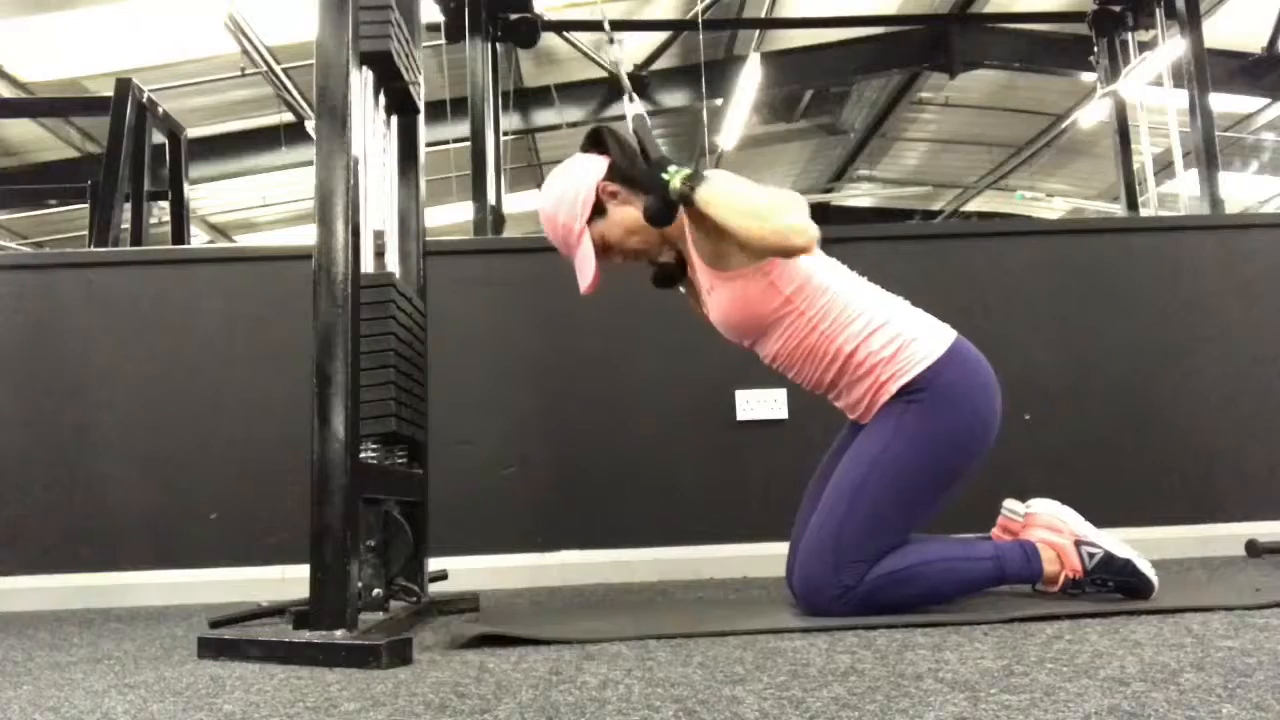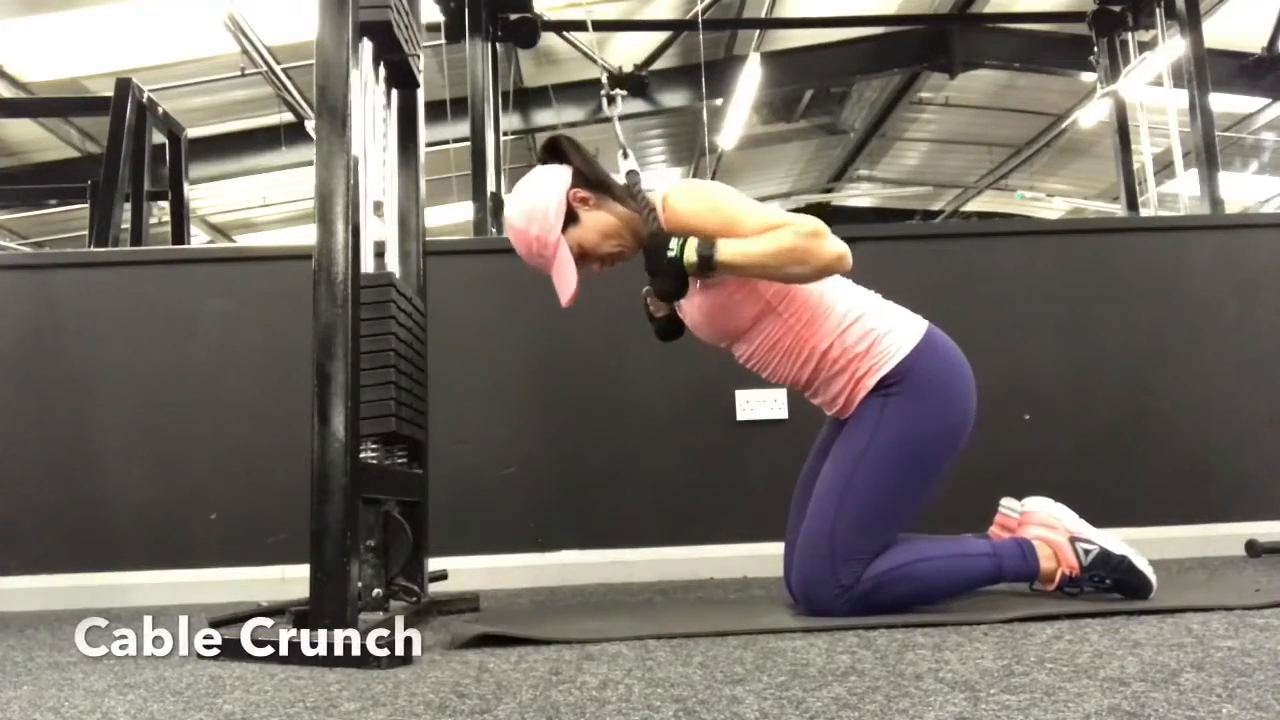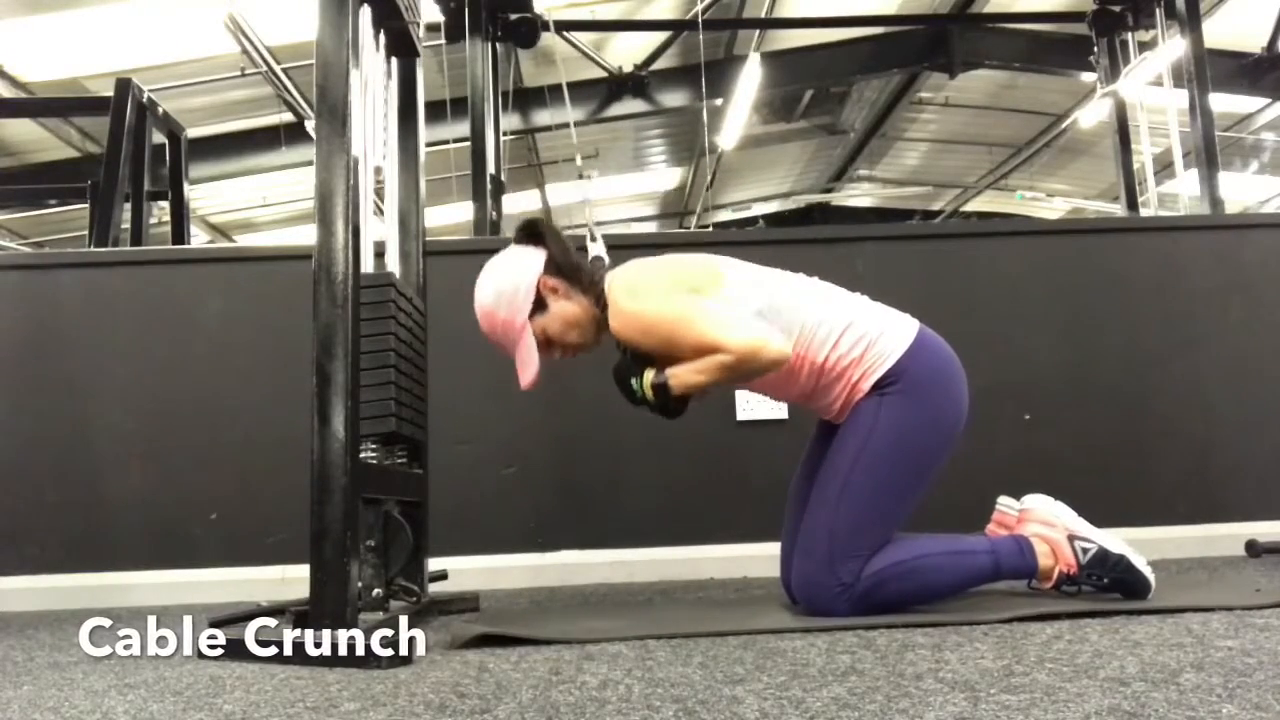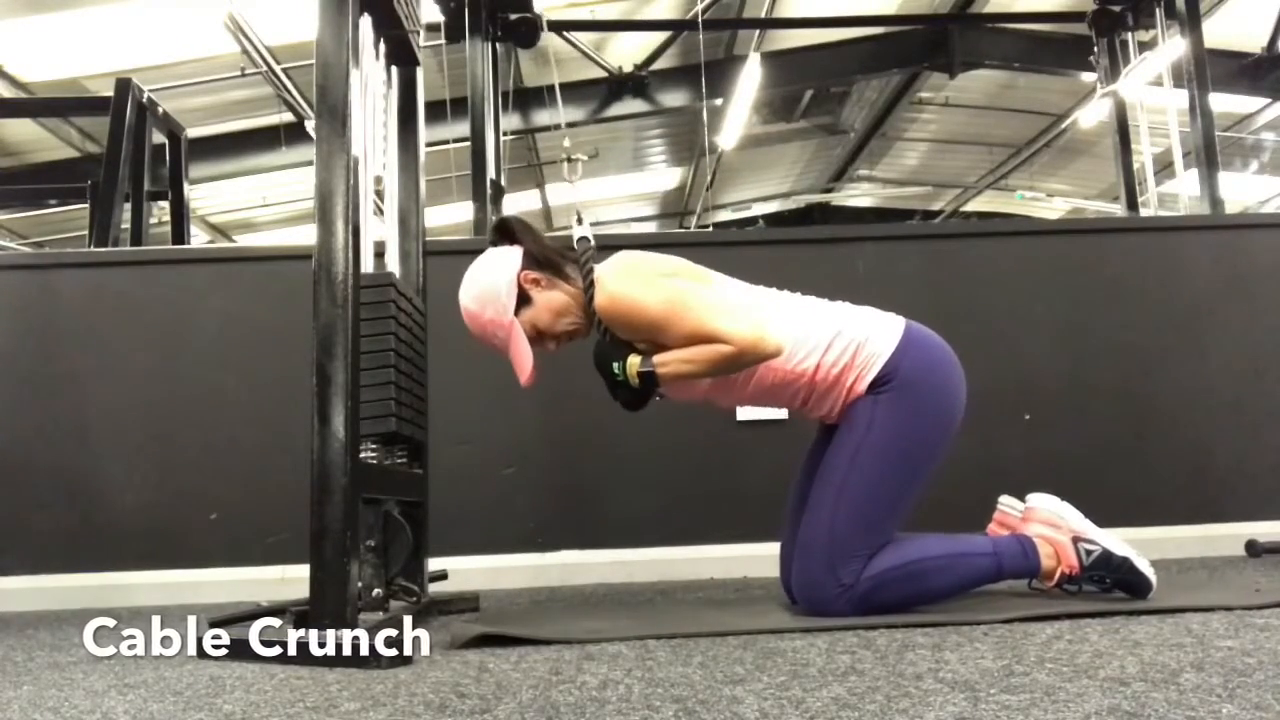
dt=1s
person 1, frame 1
left shoulder: (711, 192)
right shoulder: (693, 246)
left elbow: (794, 230)
left wrist: (689, 191)
right wrist: (684, 283)
left hip: (937, 389)
right hip: (901, 397)
left knee: (827, 586)
right knee: (811, 575)
left ankle: (1056, 557)
right ankle: (1018, 534)
person 1, frame 2
left shoulder: (684, 207)
right shoulder: (666, 252)
left elbow: (827, 250)
left wrist: (701, 259)
right wrist: (676, 317)
left hip: (913, 381)
right hip: (875, 392)
left knee: (827, 587)
right knee: (809, 576)
left ankle: (1053, 556)
right ankle: (1014, 531)
person 1, frame 3
left shoulder: (630, 309)
right shoulder: (641, 293)
left elbow: (766, 350)
left wrist: (661, 384)
right wrist: (672, 382)
left hip: (909, 379)
right hip: (878, 387)
left knee: (827, 586)
right knee: (806, 577)
left ankle: (1050, 552)
right ankle: (1015, 528)
person 1, frame 4
left shoulder: (620, 293)
right shoulder: (626, 292)
left elbow: (756, 340)
left wrist: (645, 370)
right wrist: (646, 375)
left hip: (906, 376)
right hip: (875, 385)
left knee: (828, 588)
right knee: (805, 578)
left ankle: (1051, 552)
right ankle: (1016, 529)
